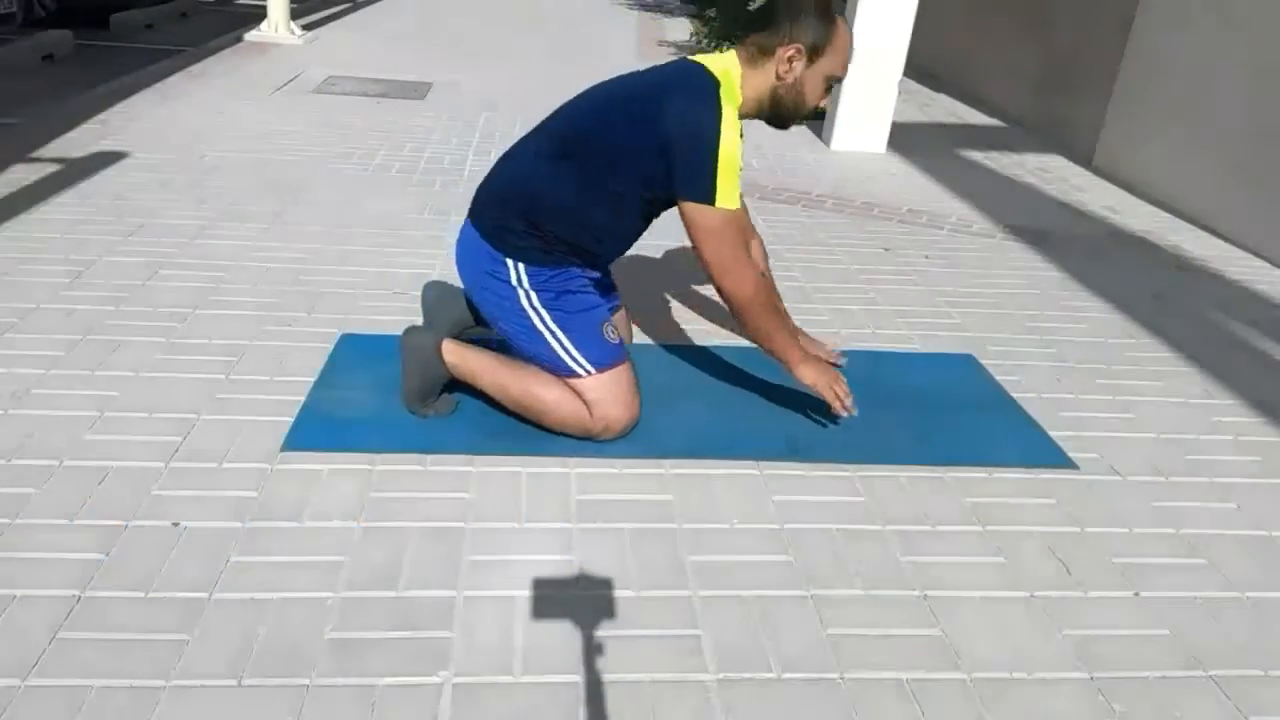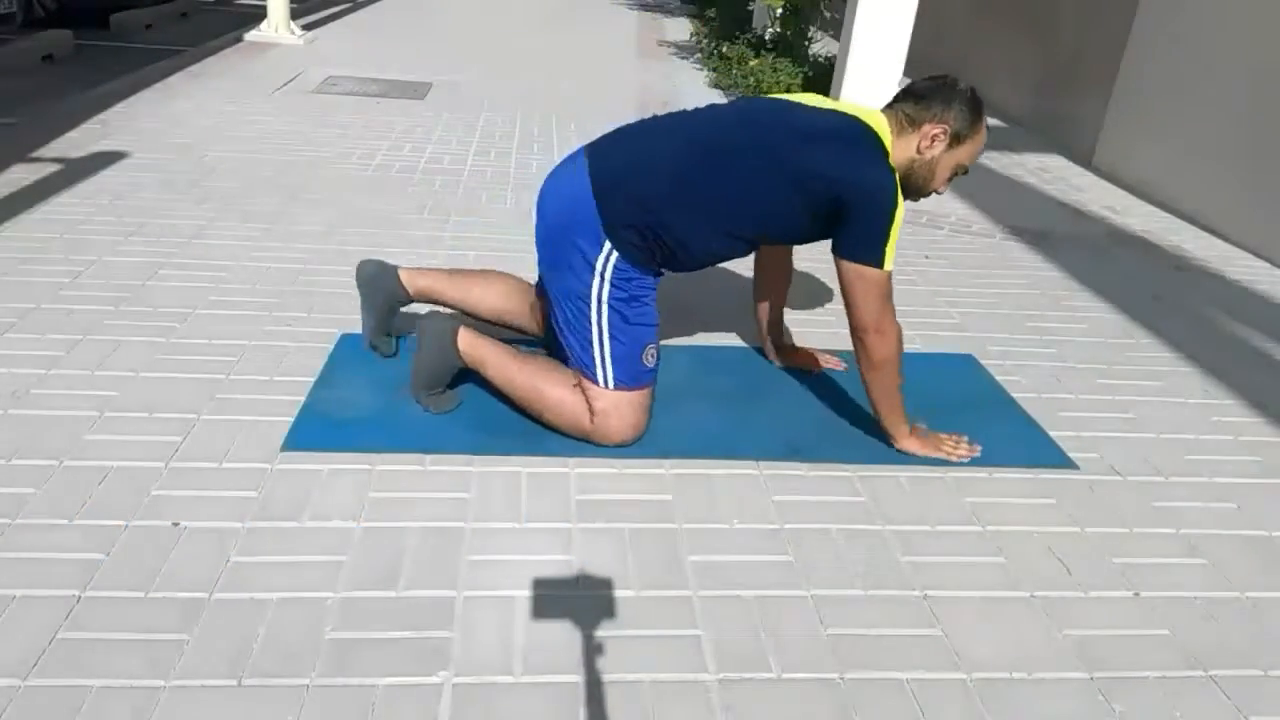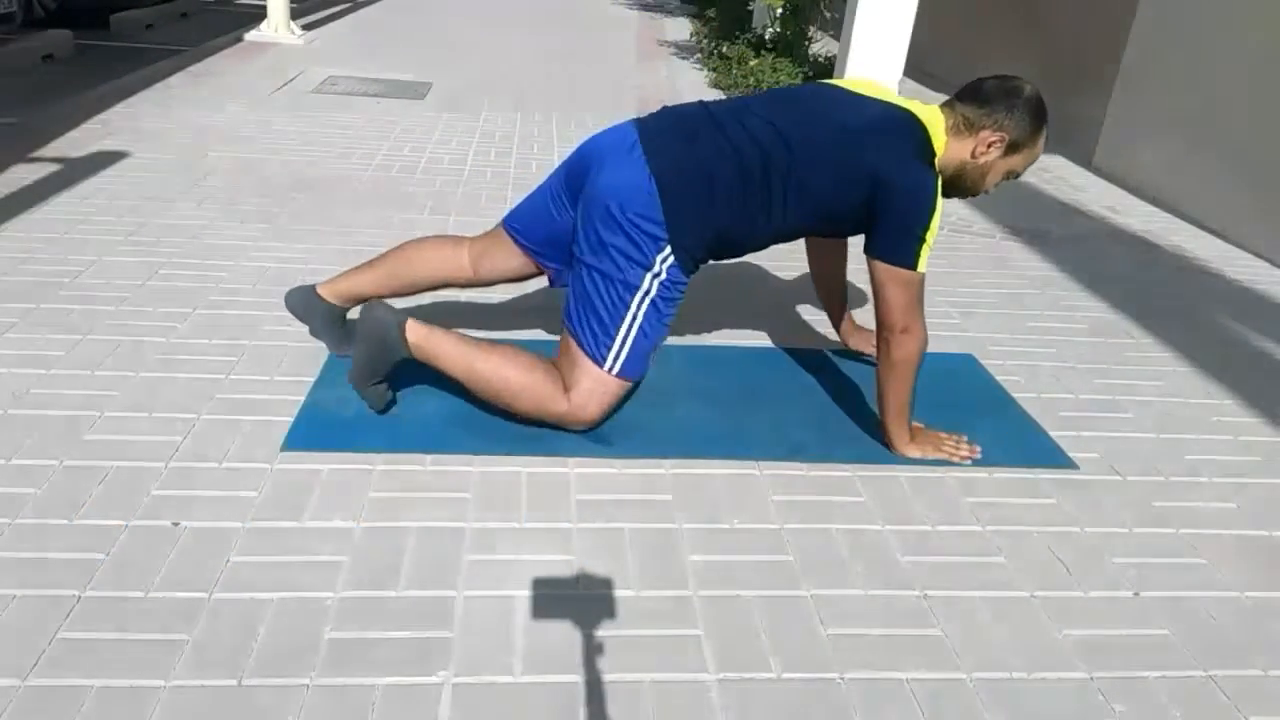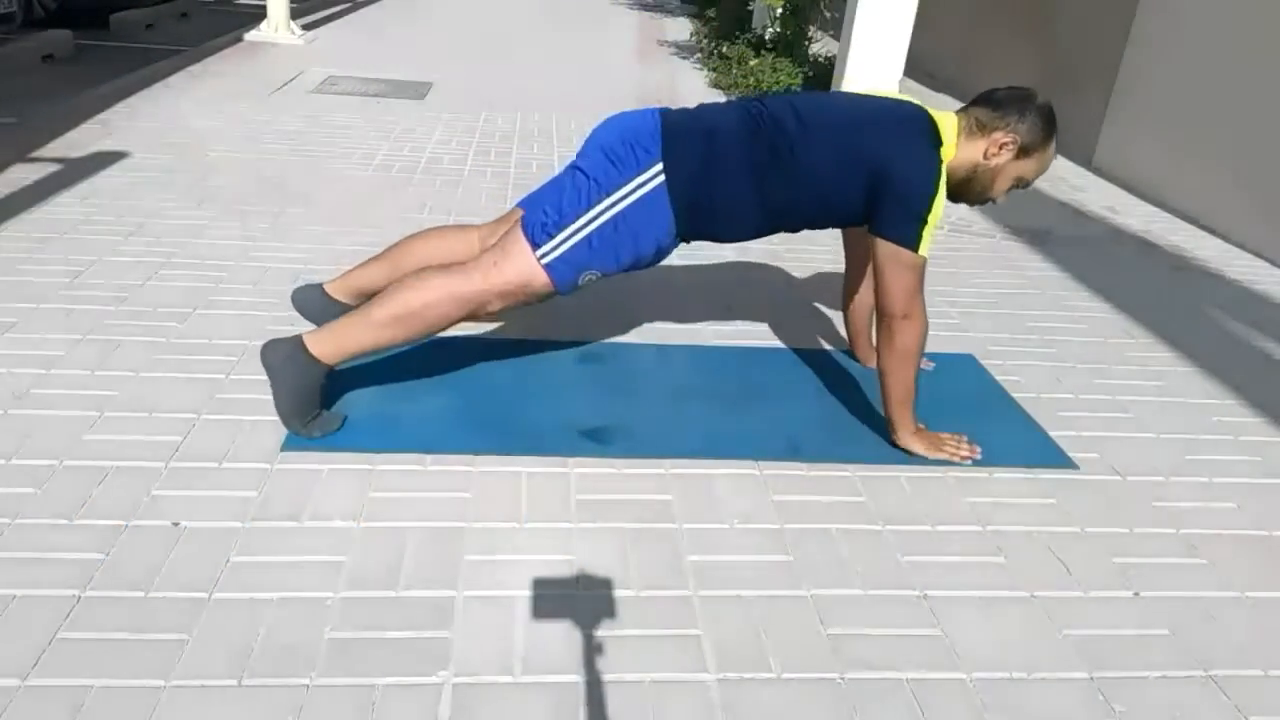
dt=0.4s
person 1, frame 1
left shoulder: (709, 93)
right shoulder: (704, 112)
left elbow: (739, 237)
right elbow: (733, 273)
left wrist: (790, 332)
right wrist: (798, 361)
left hip: (548, 241)
right hip: (514, 256)
left knee: (617, 335)
right knee: (612, 412)
left ankle: (471, 306)
right ankle: (447, 353)
person 1, frame 2
left shoulder: (824, 125)
right shoulder: (867, 175)
left elbow: (774, 246)
right elbow: (875, 328)
left wrist: (778, 345)
right wrist: (901, 432)
left hip: (583, 185)
right hip: (602, 231)
left knee: (553, 320)
right knee: (616, 420)
left ankle: (400, 281)
right ankle: (458, 346)
person 1, frame 3
left shoulder: (882, 120)
right shoulder: (911, 175)
right elbow: (902, 328)
left wrist: (842, 322)
right wrist: (900, 434)
left hip: (624, 152)
right hip: (649, 214)
left knee: (480, 257)
right knee: (580, 399)
left ankle: (325, 298)
right ankle: (406, 335)
person 1, frame 4
left shoulder: (898, 135)
right shoulder: (917, 164)
left elbow: (861, 255)
right elbow: (902, 313)
left wrist: (863, 349)
right wrist: (906, 428)
left hip: (654, 146)
right hip: (655, 170)
left knee: (489, 238)
right knee: (493, 280)
left ankle: (334, 294)
right ankle: (308, 355)
